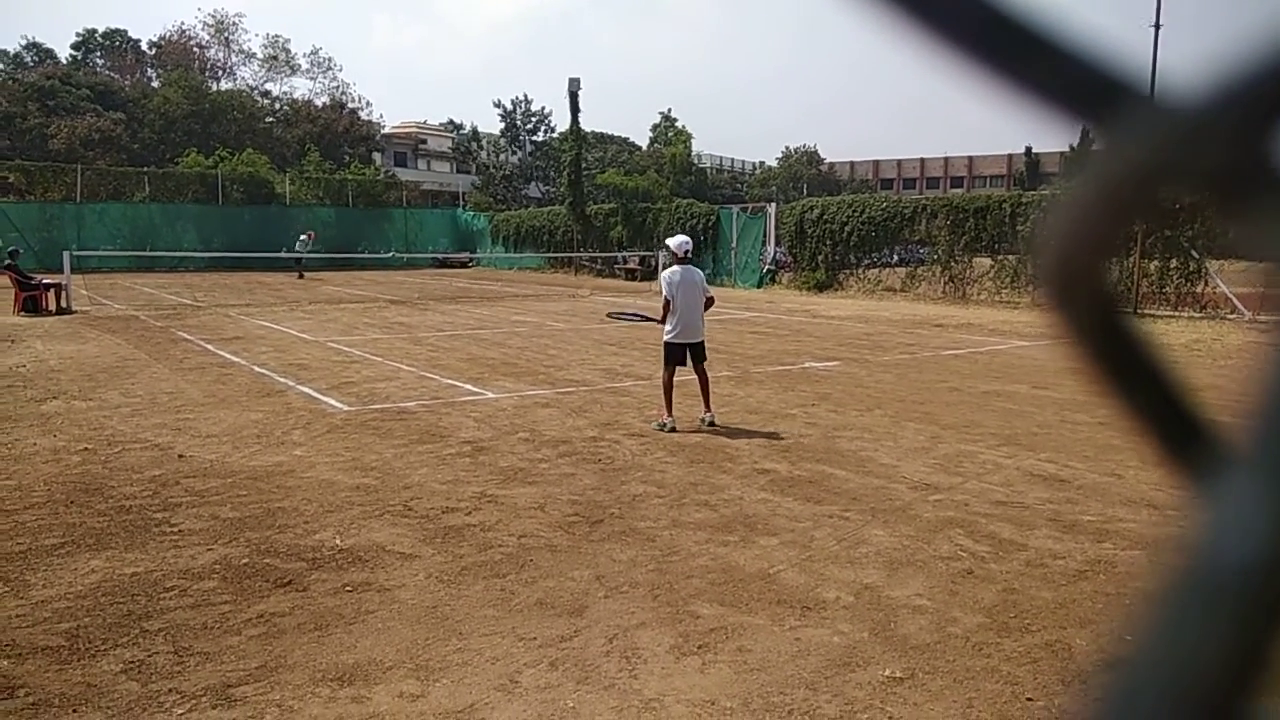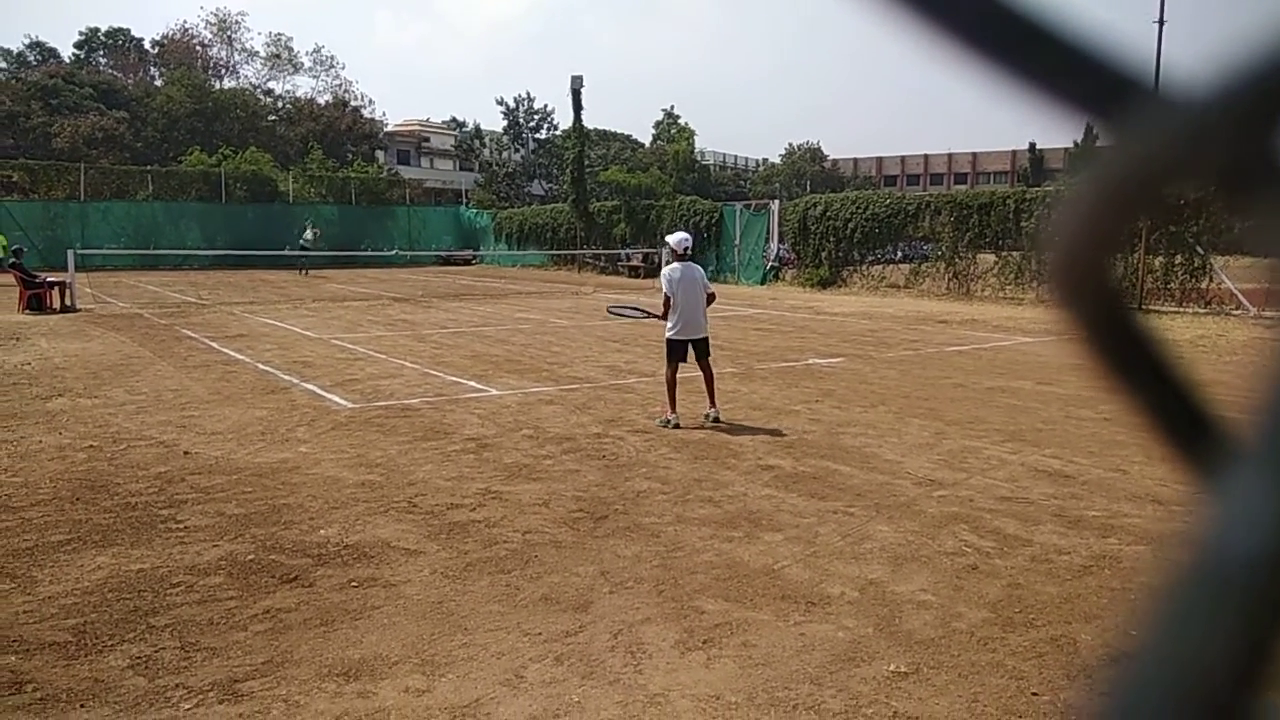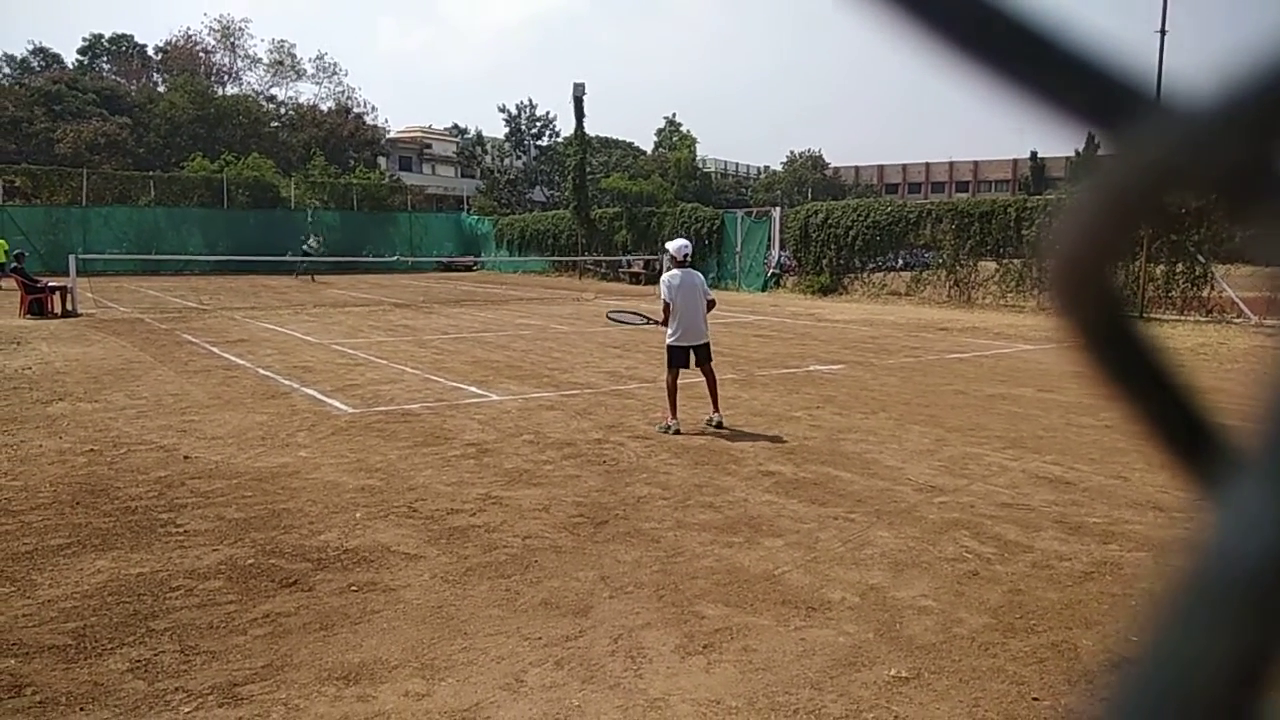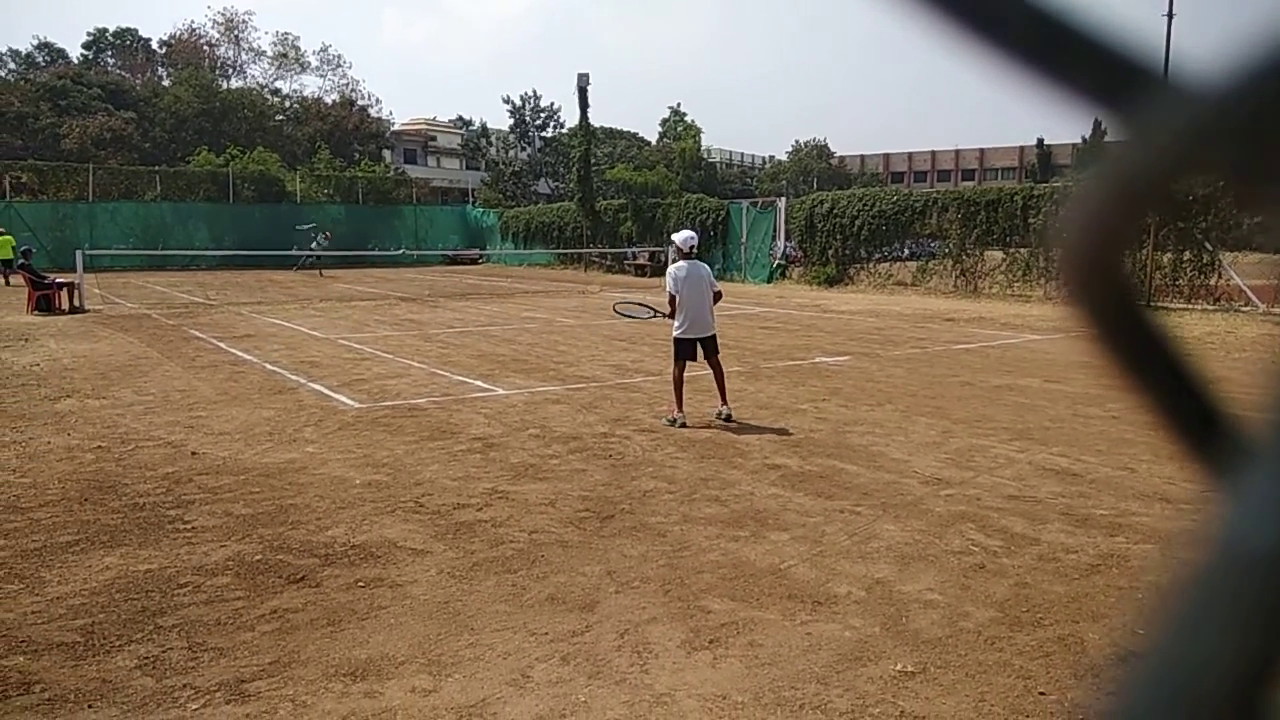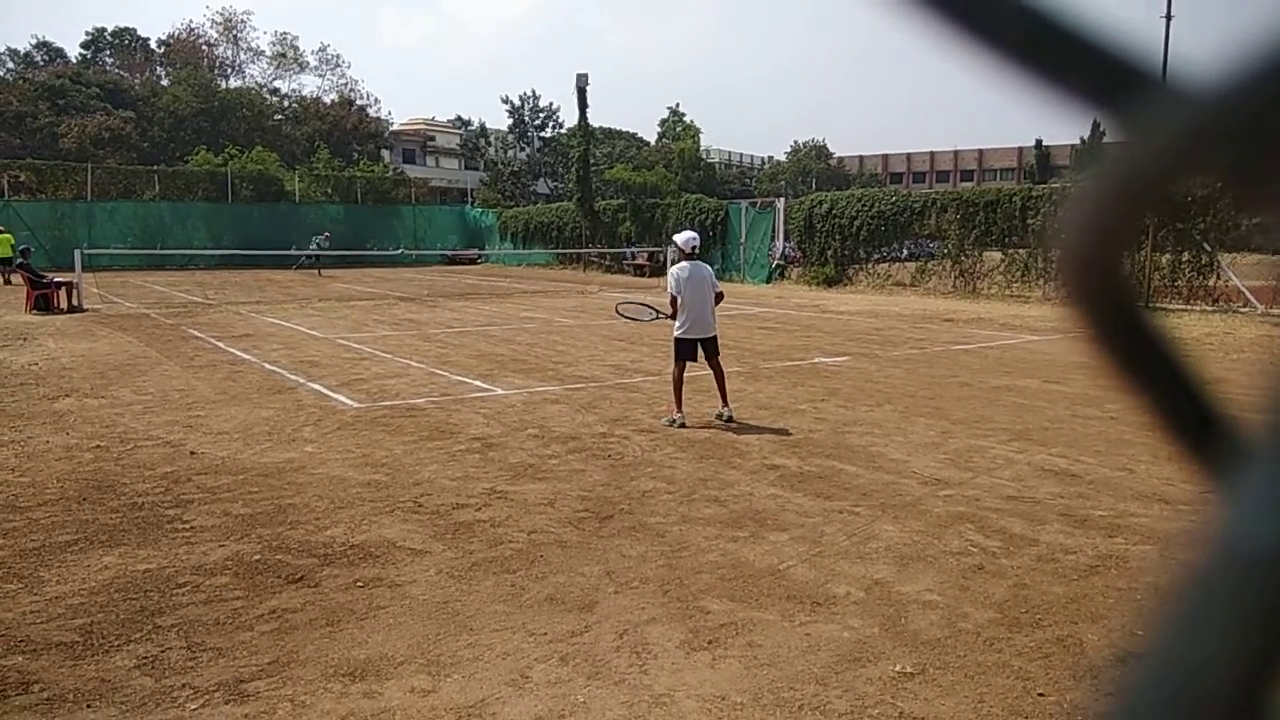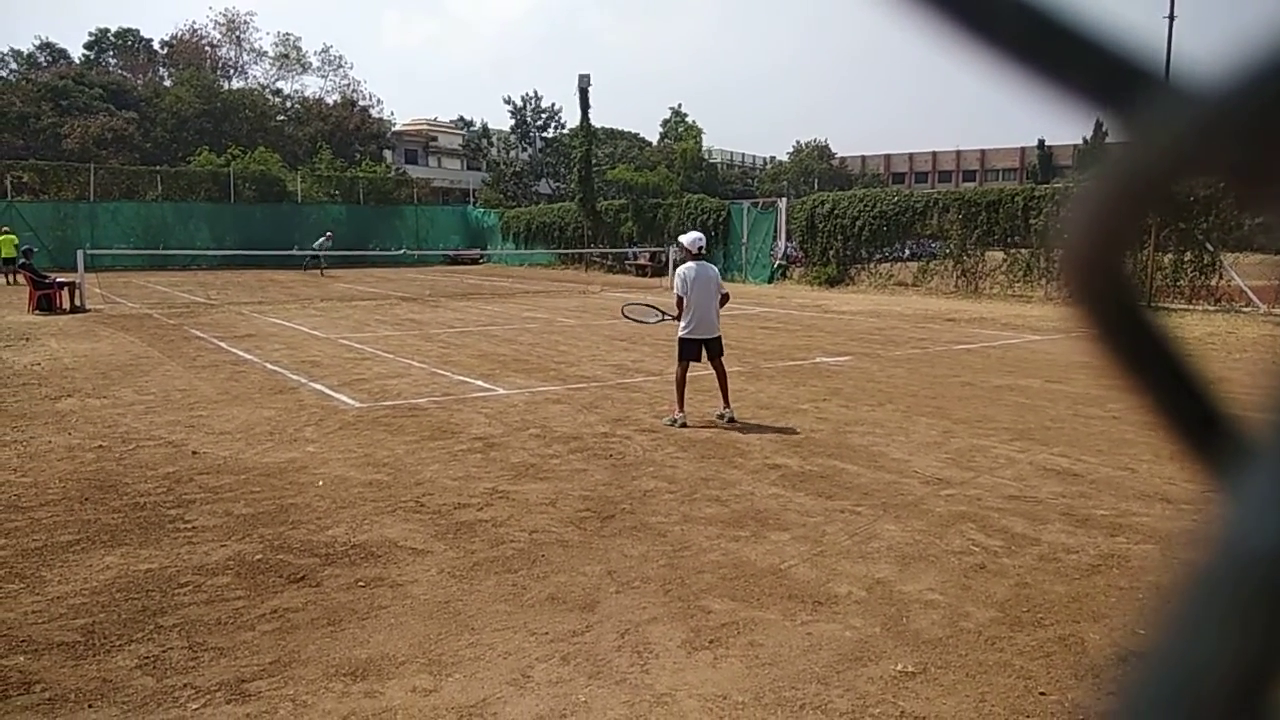
dt=0.1s
person 1, frame 1
left shoulder: (668, 274)
right shoulder: (698, 273)
left elbow: (667, 303)
right elbow: (710, 300)
left wrist: (663, 317)
left hip: (675, 331)
right hip: (696, 330)
left knee: (668, 371)
right knee: (700, 368)
left ankle: (668, 417)
right ankle: (708, 413)
person 1, frame 2
left shoulder: (668, 271)
right shoulder: (698, 270)
left elbow: (667, 299)
right elbow: (711, 296)
left wrist: (665, 313)
left hip: (677, 327)
right hip: (699, 326)
left knee: (672, 368)
right knee: (704, 364)
left ankle: (672, 414)
right ankle: (713, 408)
person 1, frame 3
left shoulder: (667, 278)
right shoulder: (698, 276)
left elbow: (666, 306)
right elbow: (711, 302)
left wrist: (665, 320)
left hip: (678, 334)
right hip: (700, 332)
left knee: (672, 374)
right knee: (707, 369)
left ankle: (673, 420)
right ankle: (716, 413)
person 1, frame 4
left shoulder: (674, 270)
right shoulder: (704, 268)
left elbow: (672, 298)
right elbow: (718, 294)
left wrist: (672, 312)
left hip: (684, 326)
right hip: (707, 325)
left knee: (679, 366)
right knee: (714, 362)
left ankle: (678, 413)
right ankle: (724, 406)
person 1, frame 5
left shoulder: (676, 270)
right shoulder: (706, 269)
left elbow: (673, 299)
right elbow: (720, 295)
left wrist: (674, 313)
left hip: (685, 327)
right hip: (707, 325)
left knee: (679, 367)
right knee: (714, 363)
left ankle: (678, 413)
right ankle: (725, 408)
person 1, frame 6
left shoulder: (682, 270)
right shoulder: (712, 270)
left elbow: (679, 300)
right elbow: (725, 296)
left wrist: (680, 314)
left hip: (690, 327)
right hip: (711, 326)
left knee: (682, 367)
right knee: (717, 364)
left ankle: (679, 413)
right ankle: (726, 409)
